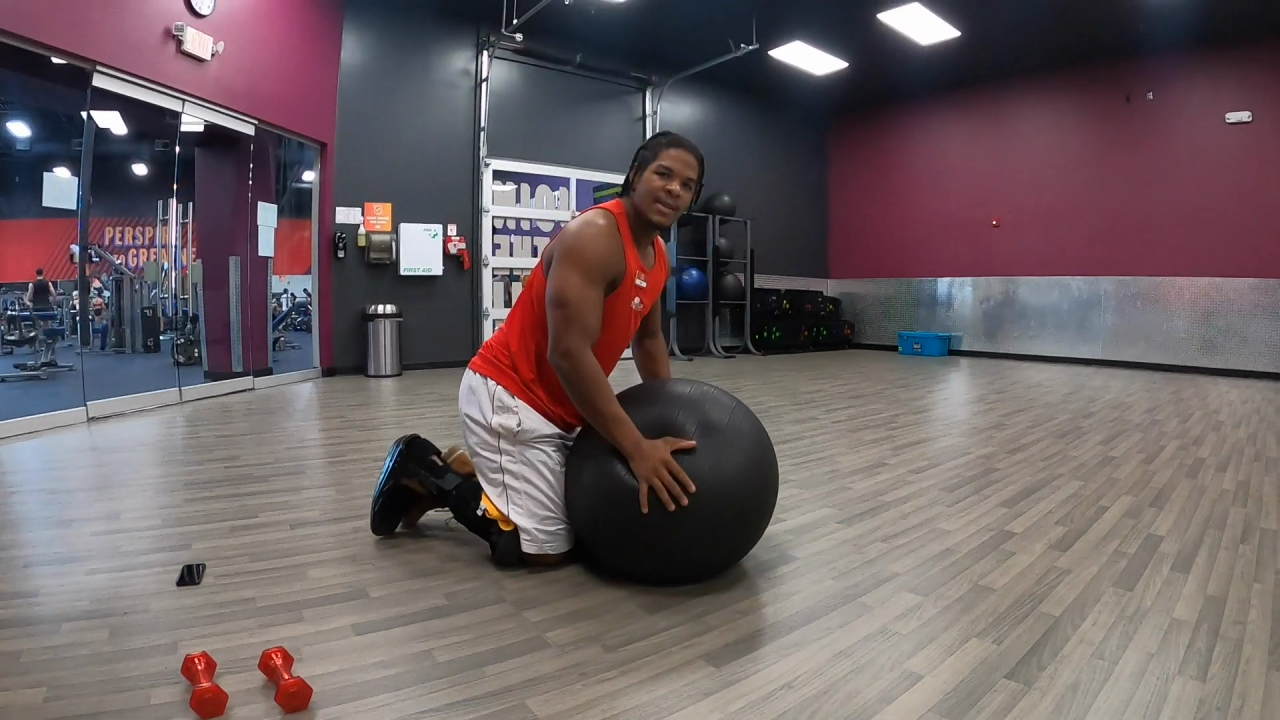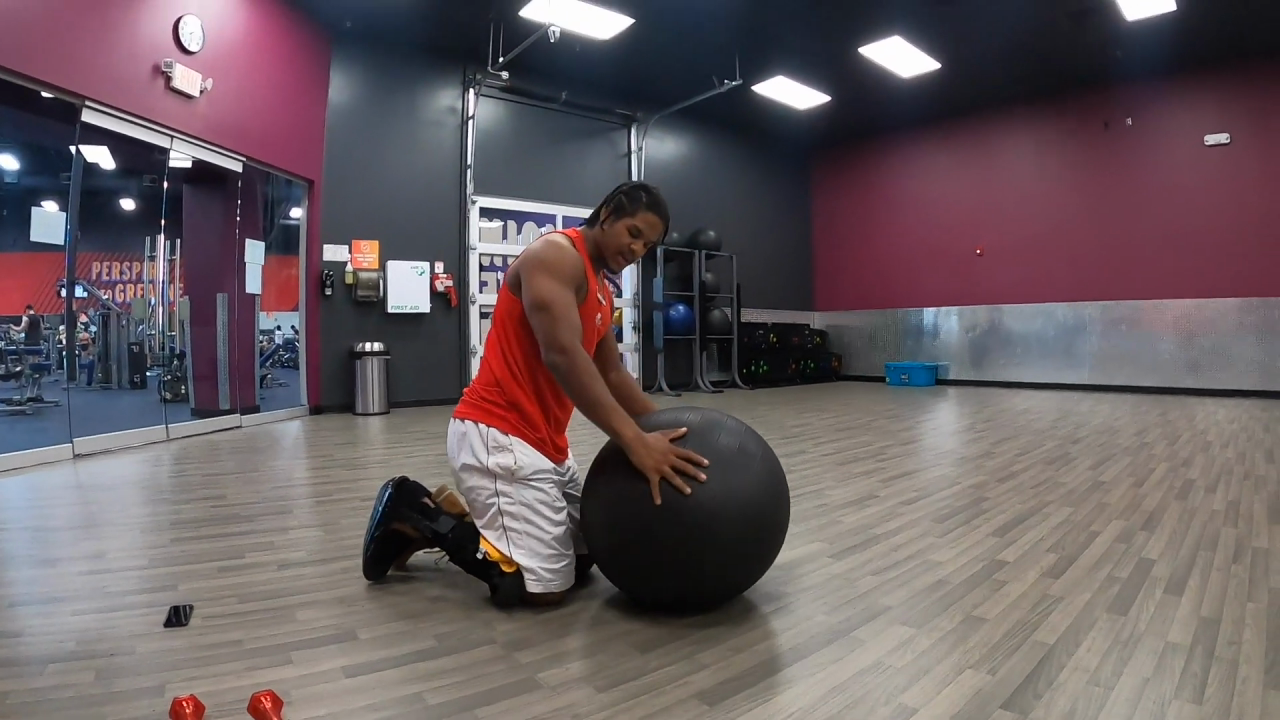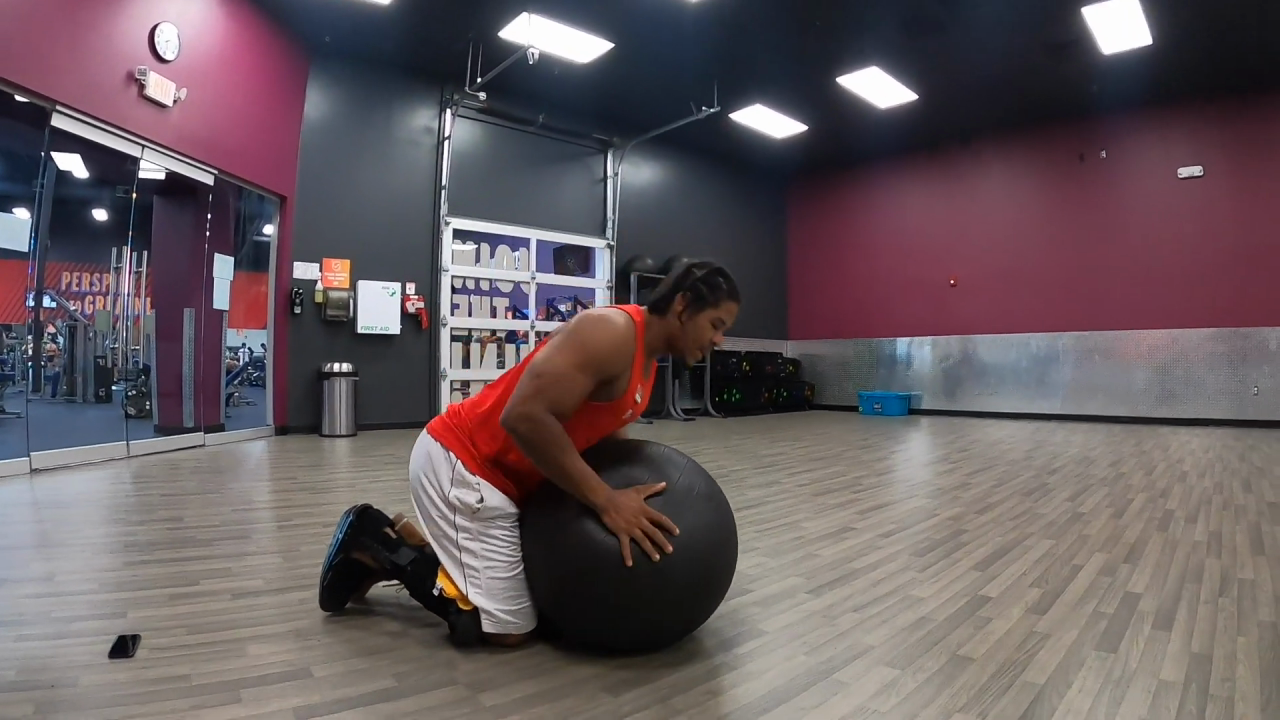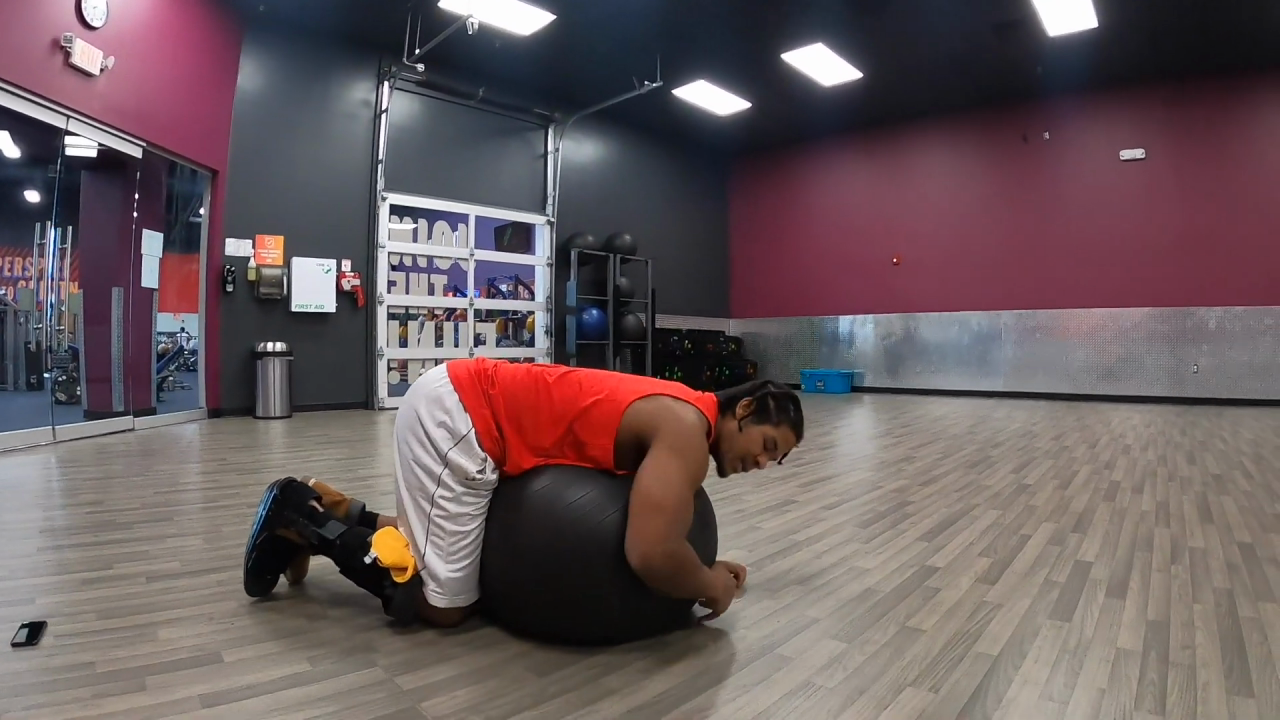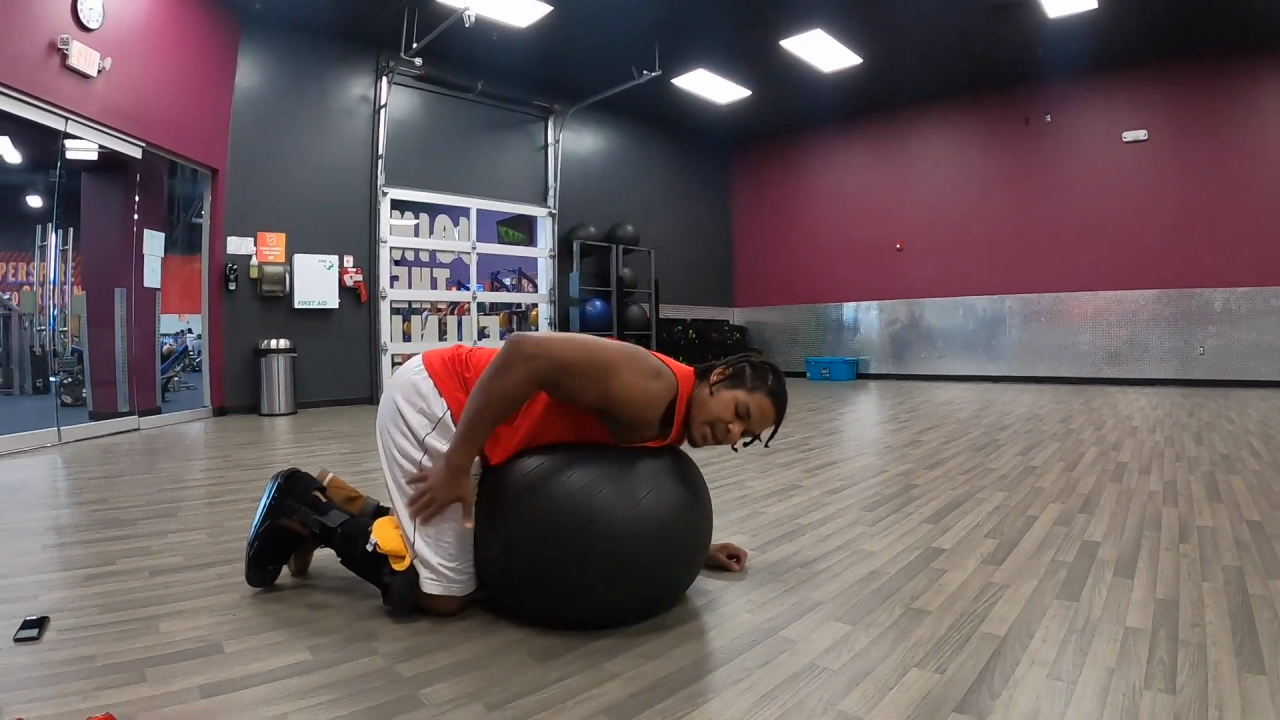
dt=1s
person 1, frame 1
left shoulder: (658, 257)
right shoulder: (594, 236)
left elbow: (649, 338)
right elbow: (568, 352)
right wrist: (636, 447)
left hip: (554, 404)
right hip: (509, 394)
right knee: (547, 547)
left ankle: (462, 471)
right ankle: (428, 474)
person 1, frame 2
left shoulder: (600, 287)
right shoulder: (555, 254)
left elbow: (611, 373)
right elbow: (561, 354)
left wrist: (663, 426)
right wrist: (633, 438)
left hip: (544, 440)
right hip: (498, 435)
left knee: (580, 558)
right knee: (546, 585)
left ankle: (454, 511)
right ankle: (420, 517)
person 1, frame 3
left shoulder: (644, 354)
right shoulder: (616, 332)
left elbow: (591, 427)
right elbow: (524, 415)
left wrist: (649, 486)
right wrist: (607, 502)
left hip: (494, 473)
right hip: (459, 464)
right knee: (510, 627)
left ankle: (400, 540)
right ankle: (378, 547)
person 1, frame 4
left shoulder: (666, 417)
right shoulder: (686, 428)
right elbow: (649, 555)
left wrist: (702, 568)
right wrist: (710, 586)
left hip: (457, 402)
right hip: (455, 414)
left knee: (455, 552)
right knee: (443, 603)
left ankle: (332, 509)
right ankle: (302, 518)
person 1, frame 5
left shoulder: (663, 424)
right shoulder: (650, 388)
right elbow: (528, 350)
right wrist: (457, 463)
left hip: (452, 404)
right hip: (432, 396)
left knee: (469, 545)
right knee: (441, 593)
left ankle: (339, 501)
right ankle: (304, 507)
